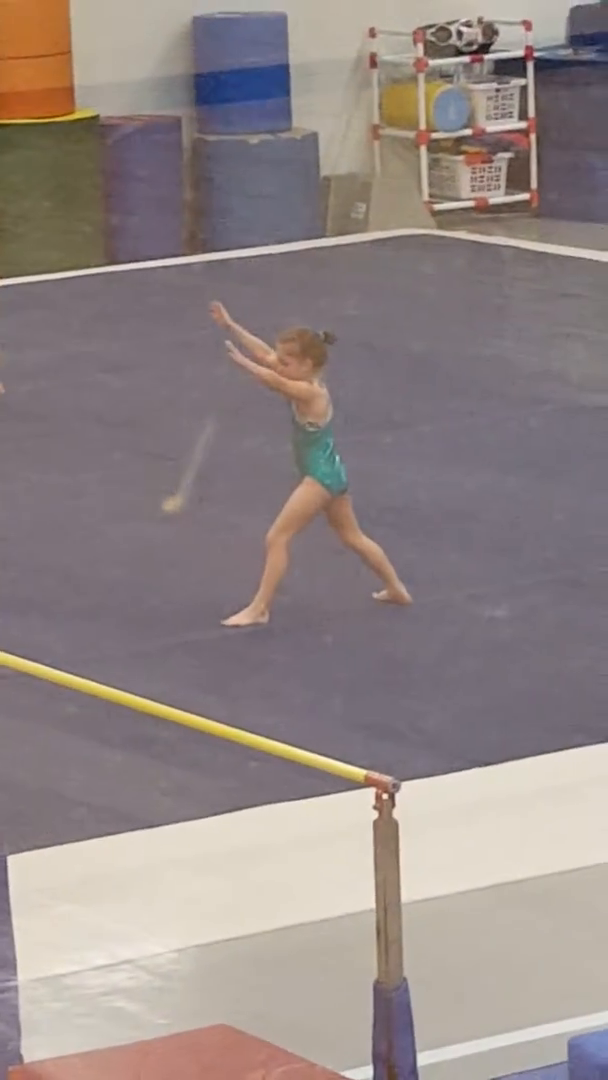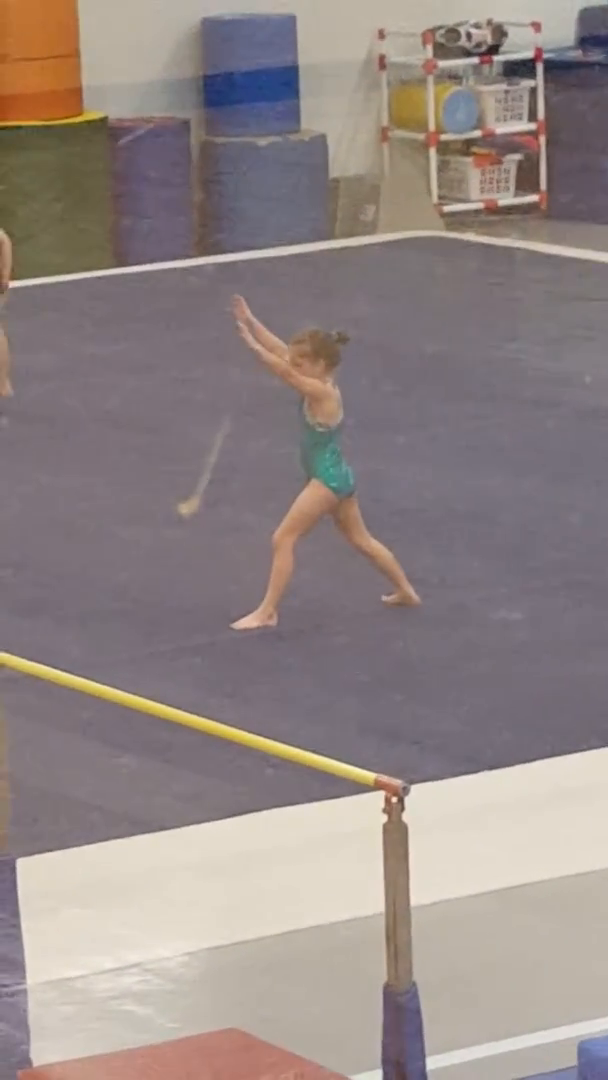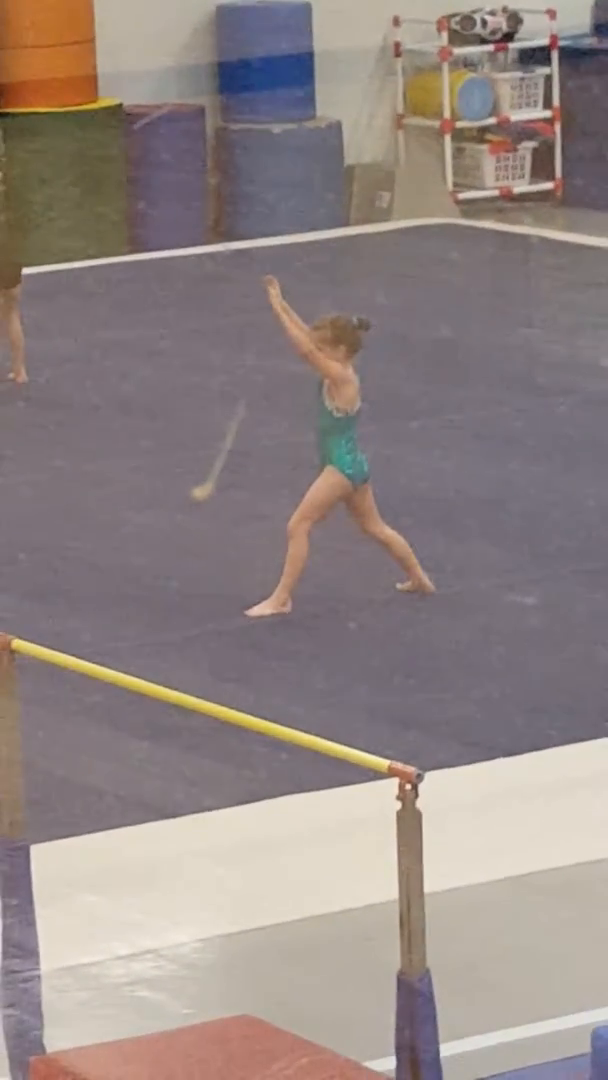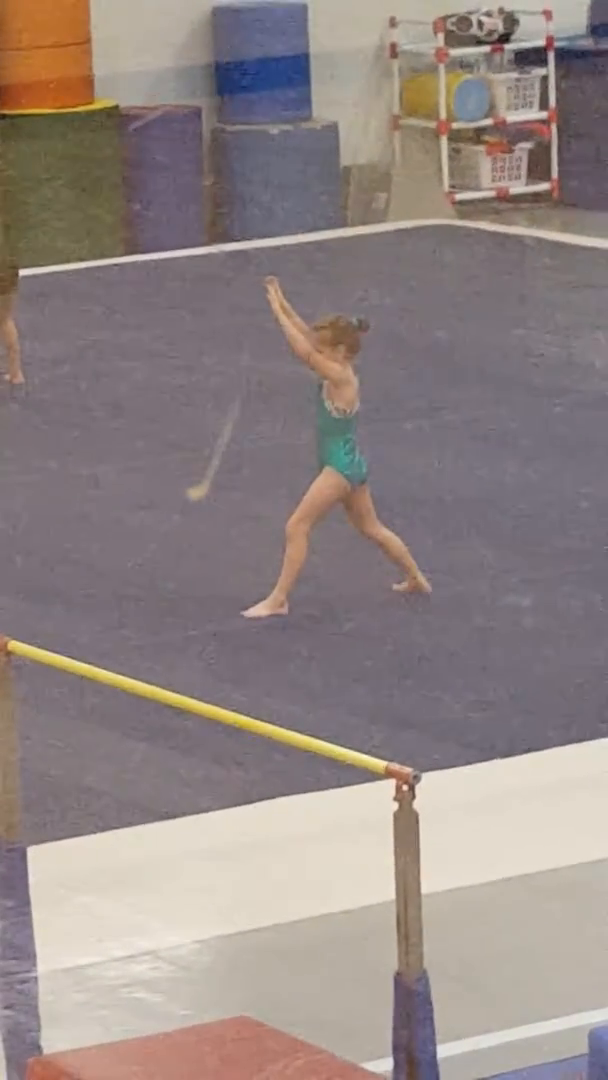
dt=0.5s
person 1, frame 1
left shoulder: (311, 393)
right shoulder: (304, 384)
left elbow: (274, 381)
right elbow: (264, 354)
left wrist: (241, 361)
right wrist: (230, 325)
left hip: (320, 477)
right hip: (330, 473)
left knee: (277, 537)
right knee: (353, 537)
left ankle: (259, 609)
right ankle: (396, 589)
person 1, frame 2
left shoulder: (322, 393)
right shoulder: (318, 384)
left elbow: (284, 372)
right elbow: (283, 353)
left wrist: (250, 342)
right wrist: (251, 321)
left hip: (327, 479)
right hip: (335, 475)
left knee: (282, 539)
right knee: (361, 540)
left ankle: (267, 612)
right ankle: (406, 592)
person 1, frame 3
left shoulder: (342, 378)
right shoulder: (337, 370)
left elbow: (307, 350)
right elbow: (308, 337)
left wrist: (279, 313)
right wrist: (281, 304)
left hip: (341, 466)
right hip: (349, 463)
left knee: (297, 527)
right knee: (375, 527)
left ankle: (281, 599)
right ankle: (419, 579)
person 1, frame 4
left shoulder: (341, 378)
right shoulder: (337, 371)
left elbow: (303, 353)
right elbow: (307, 337)
left wrist: (278, 314)
right wrist: (282, 304)
left hip: (340, 467)
right hip: (347, 464)
left knee: (296, 528)
right knee: (372, 529)
left ankle: (278, 600)
right ankle: (417, 579)
